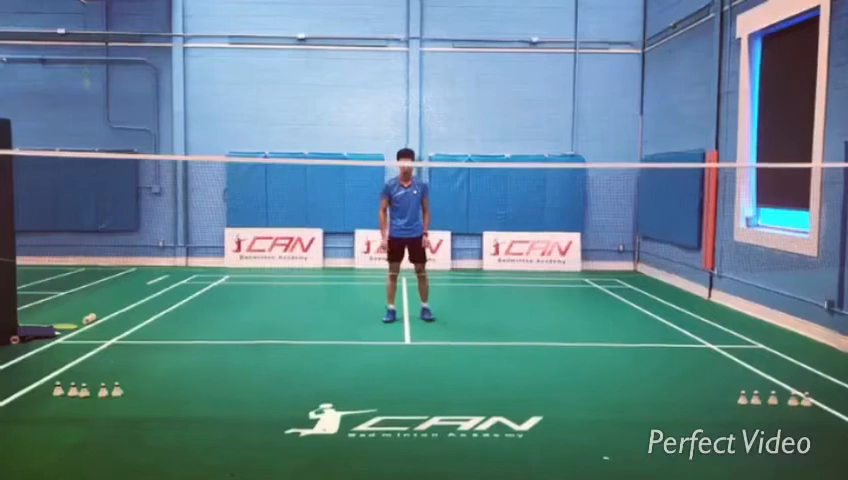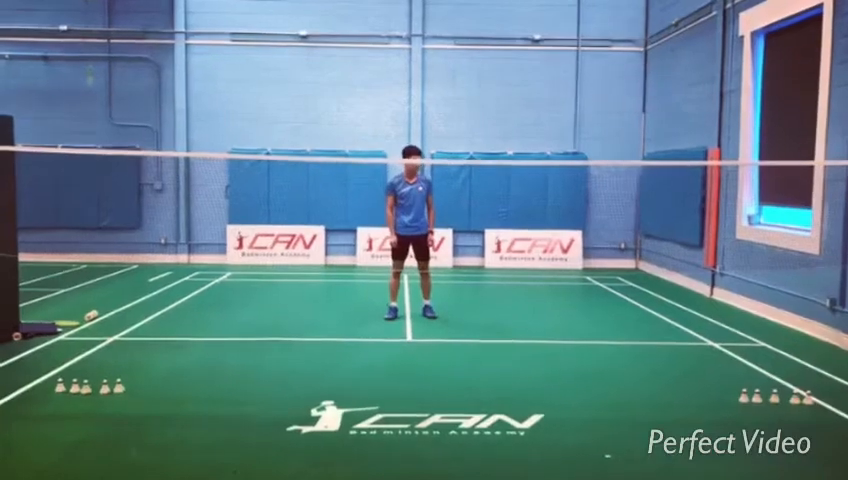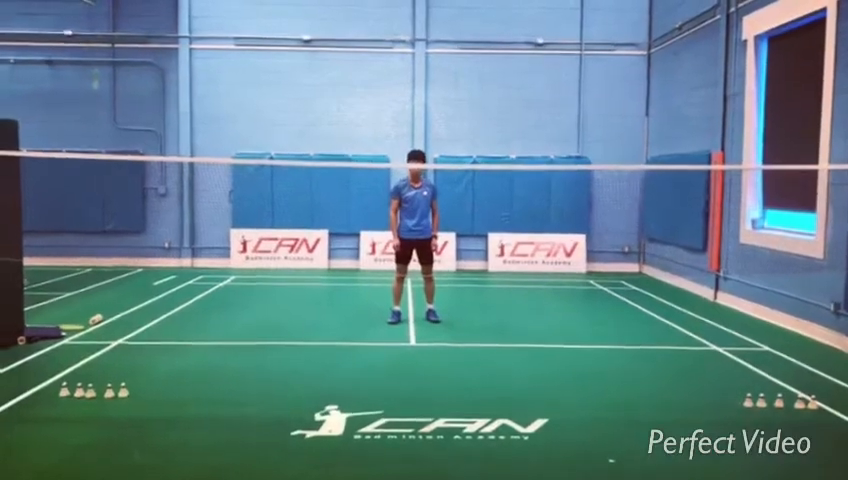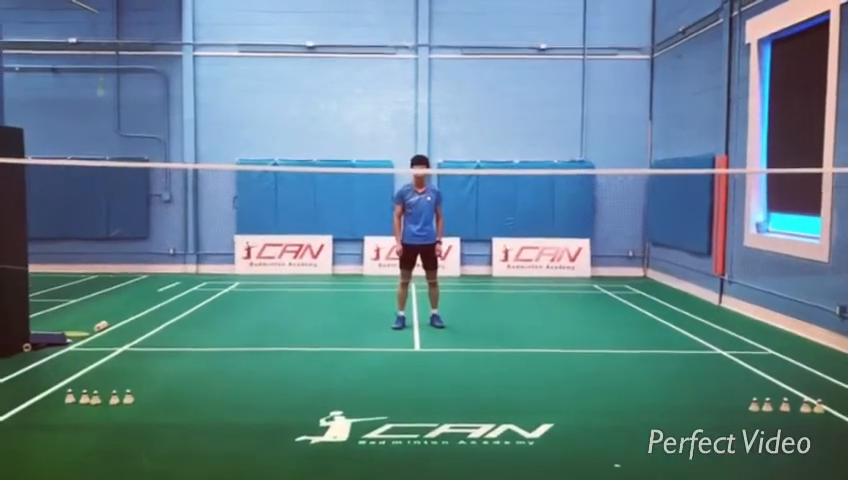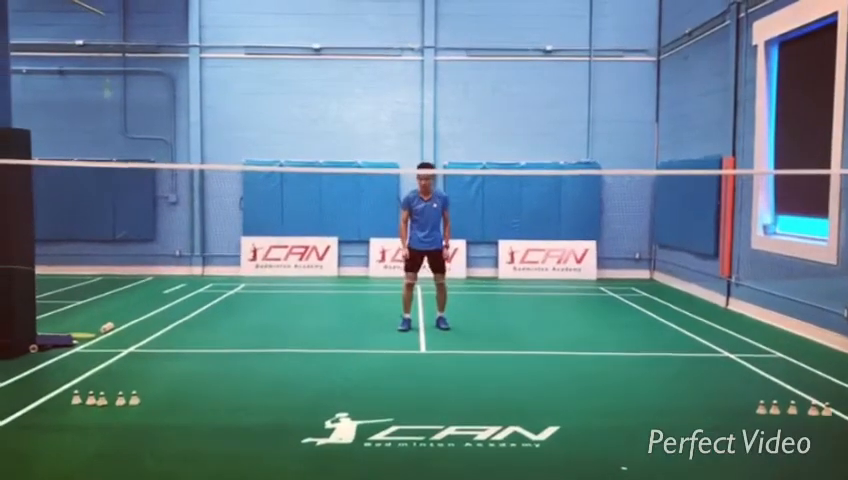
dt=0.5s
person 1, frame 1
left shoulder: (421, 186)
right shoulder: (390, 186)
left elbow: (425, 211)
right elbow: (382, 211)
left wrist: (425, 233)
right wrist: (383, 236)
left hip: (416, 235)
right hip: (395, 236)
left knee: (421, 273)
right knee: (393, 273)
left ankle: (425, 307)
right ankle: (391, 309)
person 1, frame 2
left shoulder: (426, 182)
right shoulder: (394, 183)
left elbow: (430, 208)
right elbow: (390, 209)
left wrist: (431, 231)
right wrist: (392, 233)
left hip: (421, 233)
right hip: (401, 233)
left knee: (424, 270)
right knee: (396, 271)
left ankle: (427, 305)
right ankle: (393, 306)
person 1, frame 3
left shoulder: (431, 187)
right shoulder: (399, 187)
left elbow: (435, 213)
right elbow: (393, 212)
left wrist: (434, 235)
right wrist: (395, 236)
left hip: (425, 237)
right hip: (404, 237)
left knee: (428, 274)
right knee: (400, 275)
left ankle: (430, 309)
right ankle: (396, 310)
person 1, frame 4
left shoulder: (435, 192)
right shoulder: (403, 192)
left elbow: (439, 218)
right elbow: (397, 218)
left wrist: (439, 241)
right wrist: (398, 241)
left hip: (429, 242)
right hip: (408, 243)
left knee: (432, 280)
right knee: (404, 280)
left ankle: (435, 314)
right ankle: (401, 315)
person 1, frame 5
left shoulder: (442, 198)
right shoulder: (410, 198)
left elbow: (447, 223)
right elbow: (403, 223)
left wrist: (446, 245)
right wrist: (404, 246)
left hip: (436, 247)
right hip: (414, 246)
left knee: (441, 283)
right knee: (409, 282)
left ankle: (441, 317)
right ankle: (406, 318)
